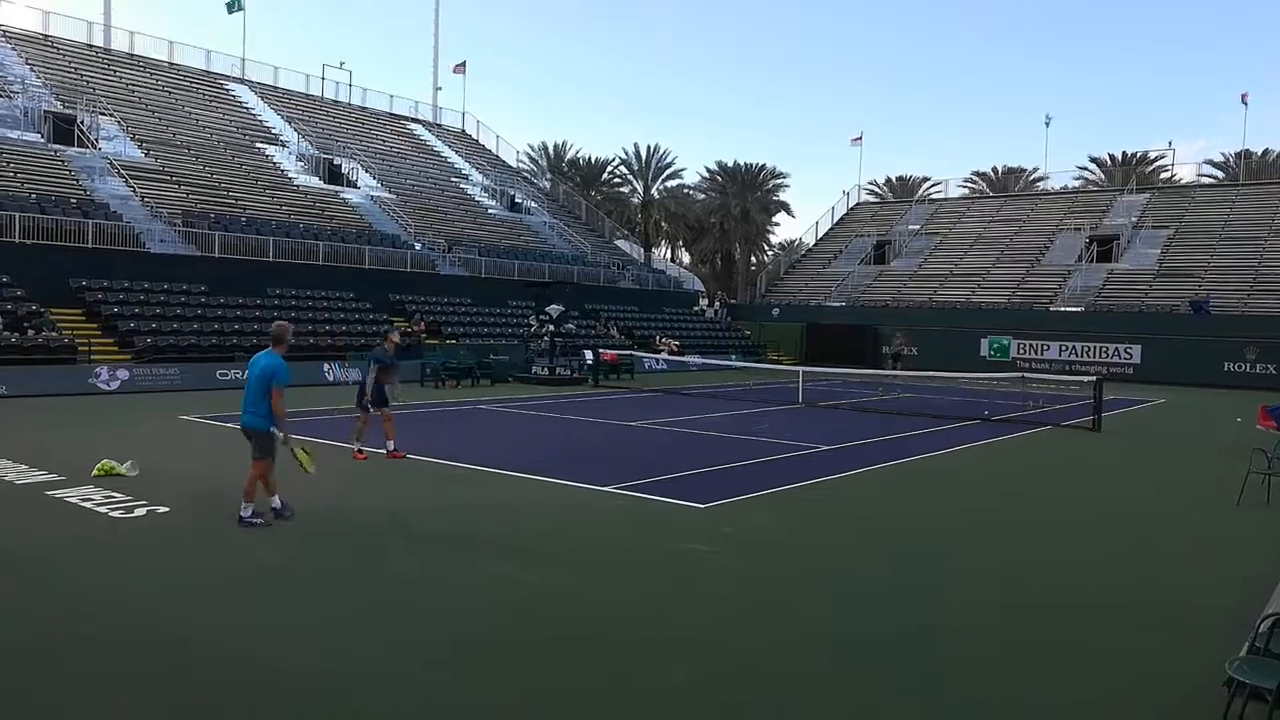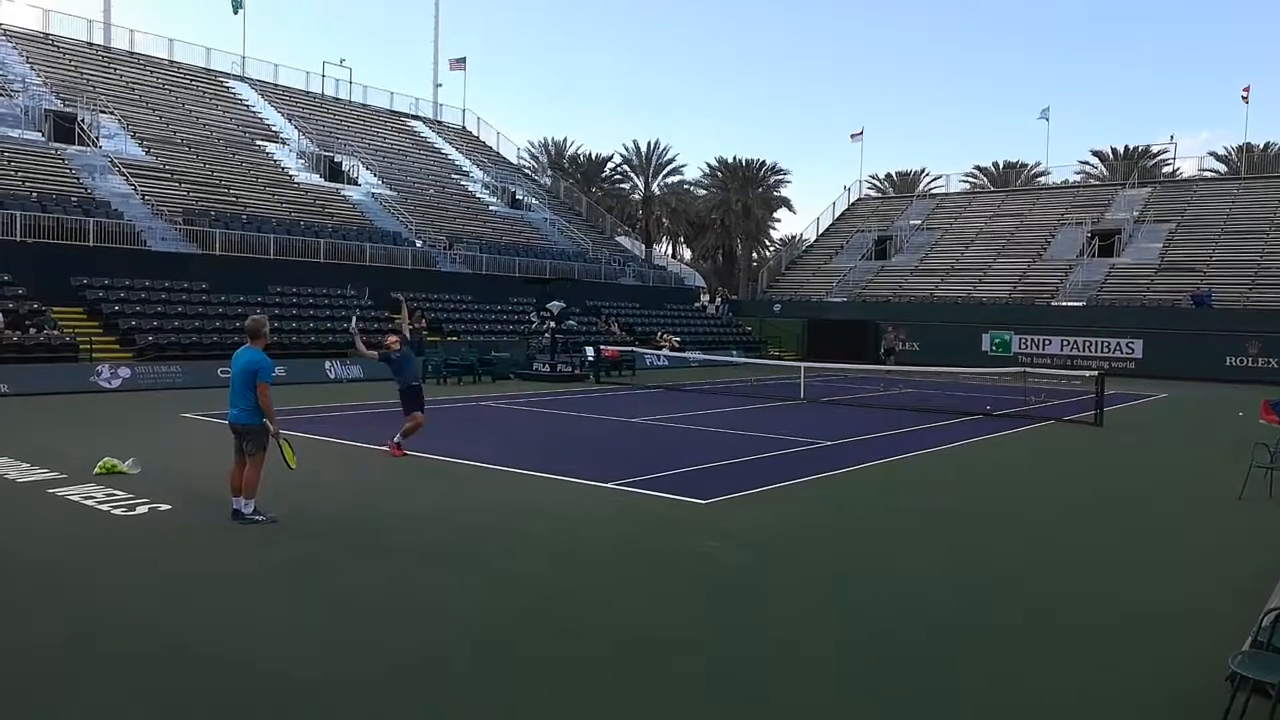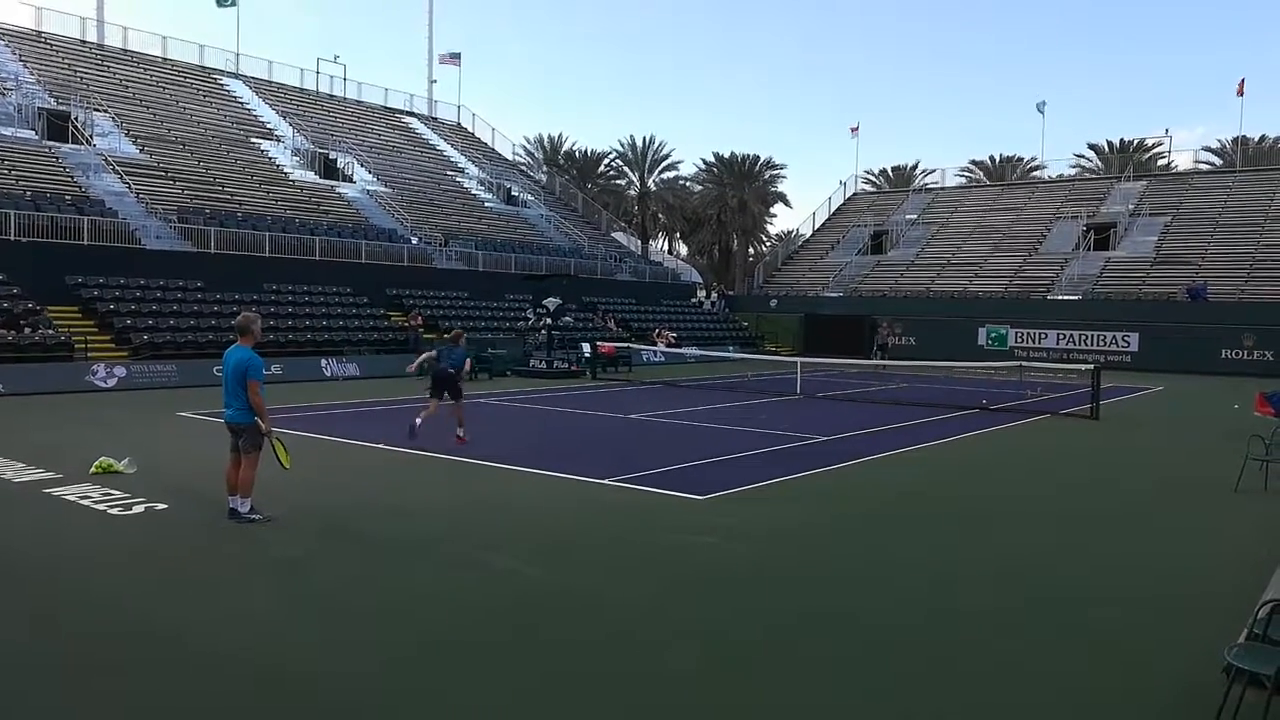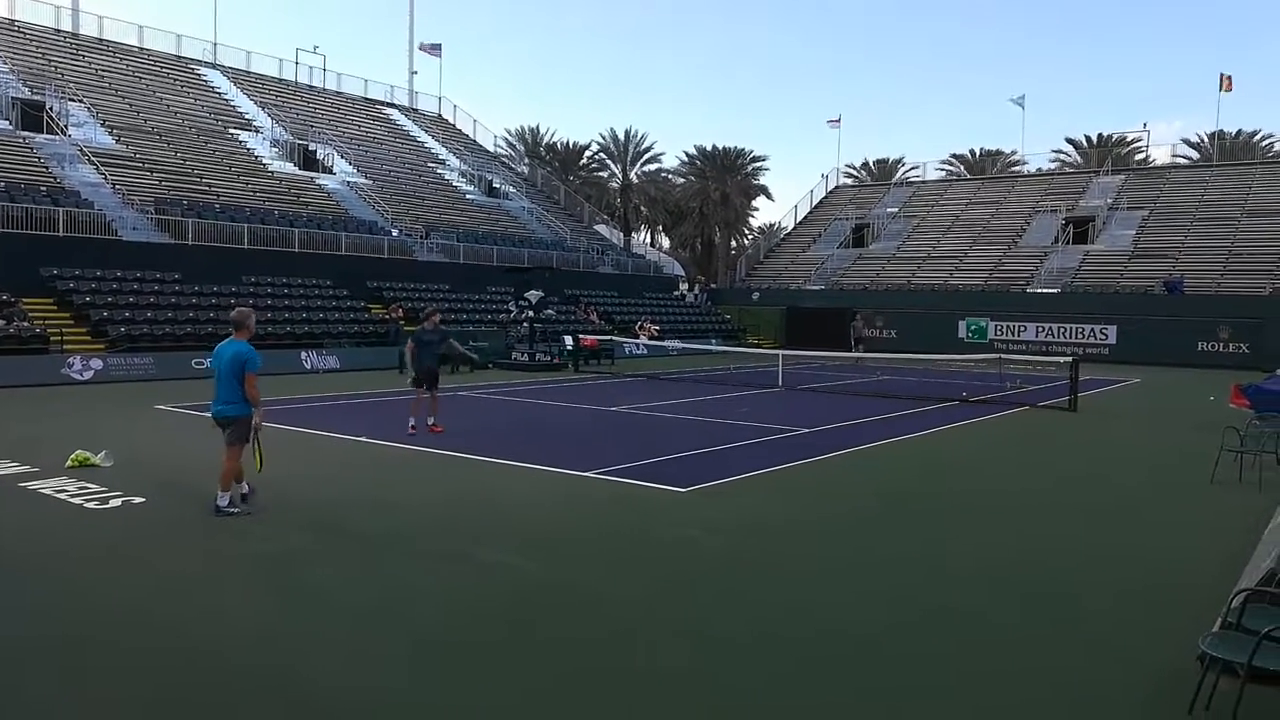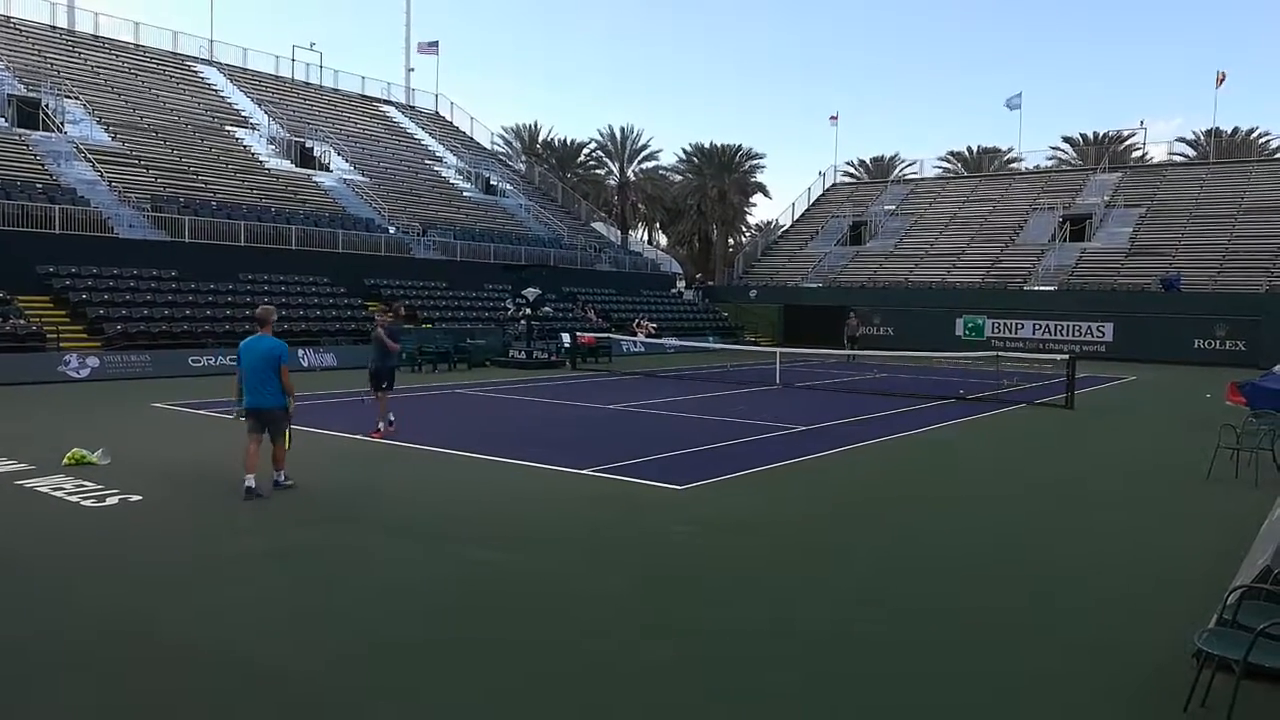
dt=1s
person 1, frame 1
left shoulder: (257, 357)
right shoulder: (279, 366)
right elbow: (276, 402)
right wrist: (284, 429)
left hip: (249, 420)
right hip: (262, 424)
left knee: (264, 467)
right knee: (259, 470)
left ankle: (277, 504)
right ankle: (246, 514)
person 1, frame 2
left shoulder: (238, 354)
right shoulder: (262, 361)
right elbow: (263, 396)
right wrist: (273, 423)
left hip: (236, 418)
right hip: (253, 421)
left knee: (239, 463)
right knee: (253, 466)
left ankle: (237, 507)
right ankle: (248, 511)
person 1, frame 3
left shoulder: (229, 353)
right shoulder: (252, 359)
right elbow: (254, 396)
right wrist: (265, 421)
left hip: (232, 416)
right hip: (248, 419)
left knee: (235, 462)
right knee: (248, 465)
left ankle: (233, 506)
right ankle: (244, 510)
person 1, frame 4
left shoulder: (219, 348)
right shoulder: (249, 352)
left elbow: (216, 381)
right elbow: (251, 388)
right wrist: (258, 412)
left hip: (221, 410)
right hip: (238, 412)
left knee: (233, 455)
right knee: (231, 457)
left ankle: (243, 490)
right ankle: (223, 503)
person 1, frame 5
left shoulder: (244, 345)
right shoulder: (280, 347)
left elbow: (240, 377)
right elbow: (286, 379)
left wrist: (239, 402)
right wrist: (291, 400)
left hip: (252, 405)
right hip: (275, 405)
left knee: (253, 443)
right knee: (279, 443)
left ankle: (249, 483)
right ankle: (279, 479)
